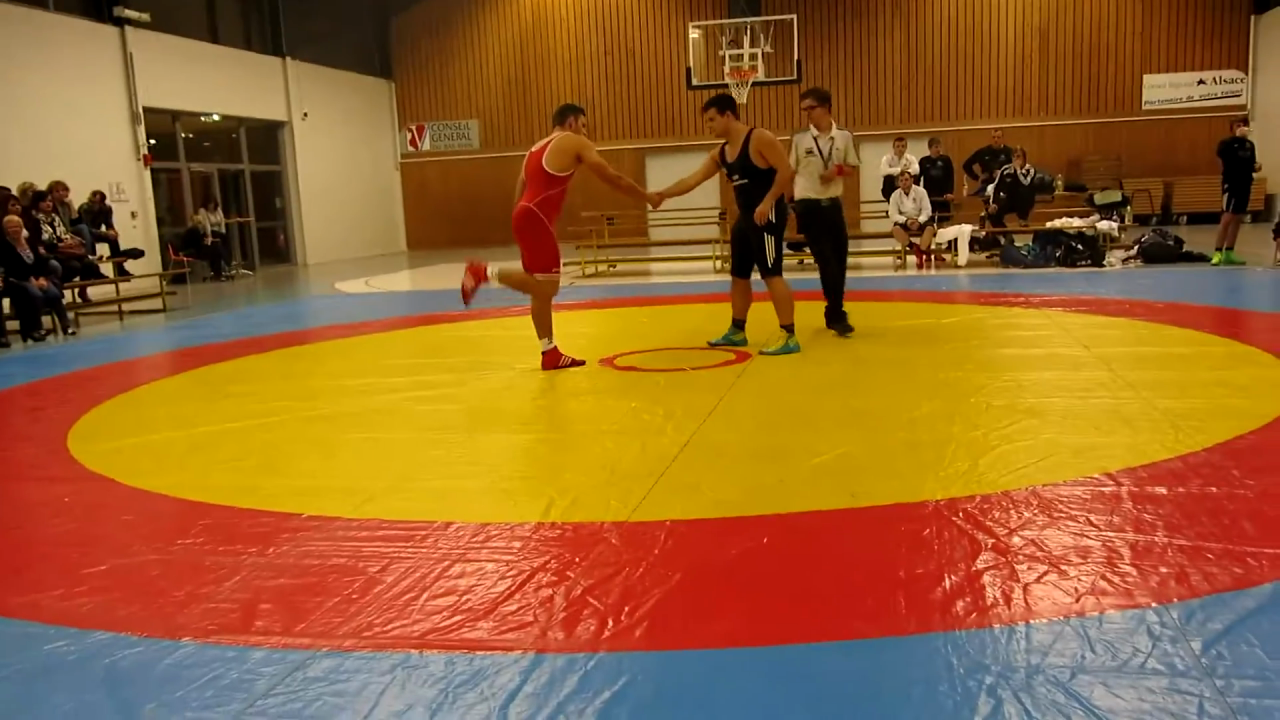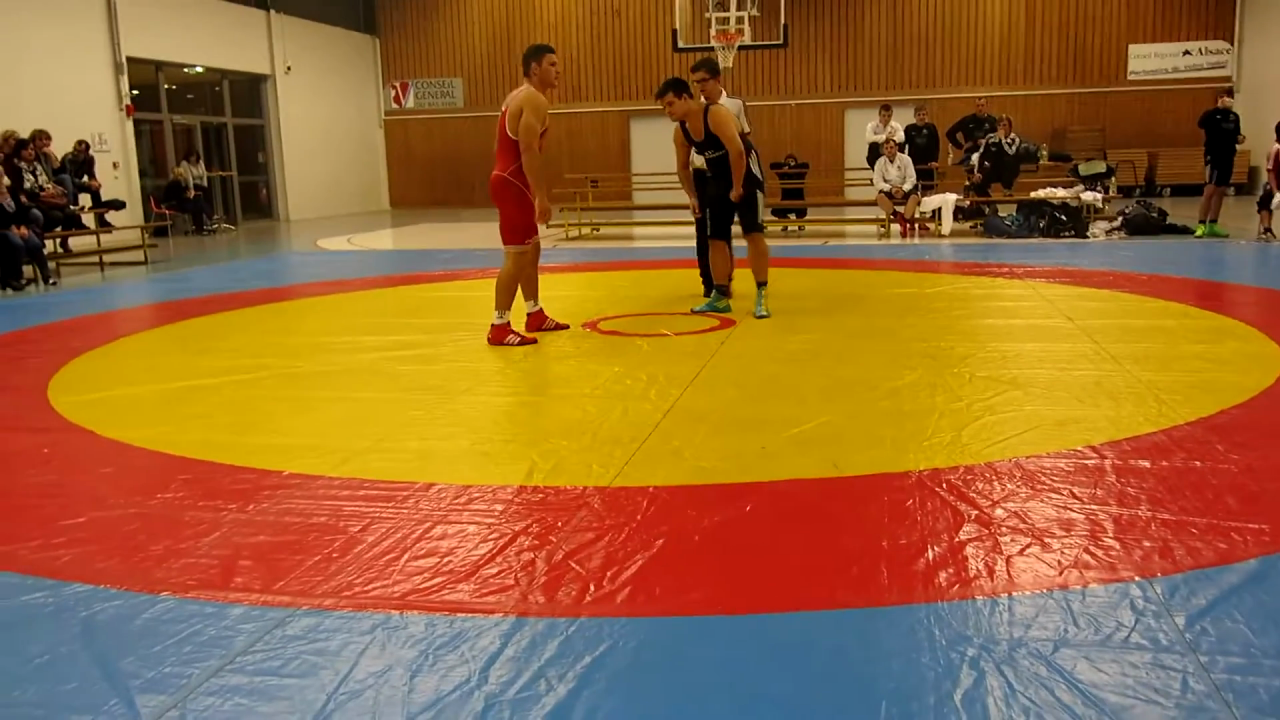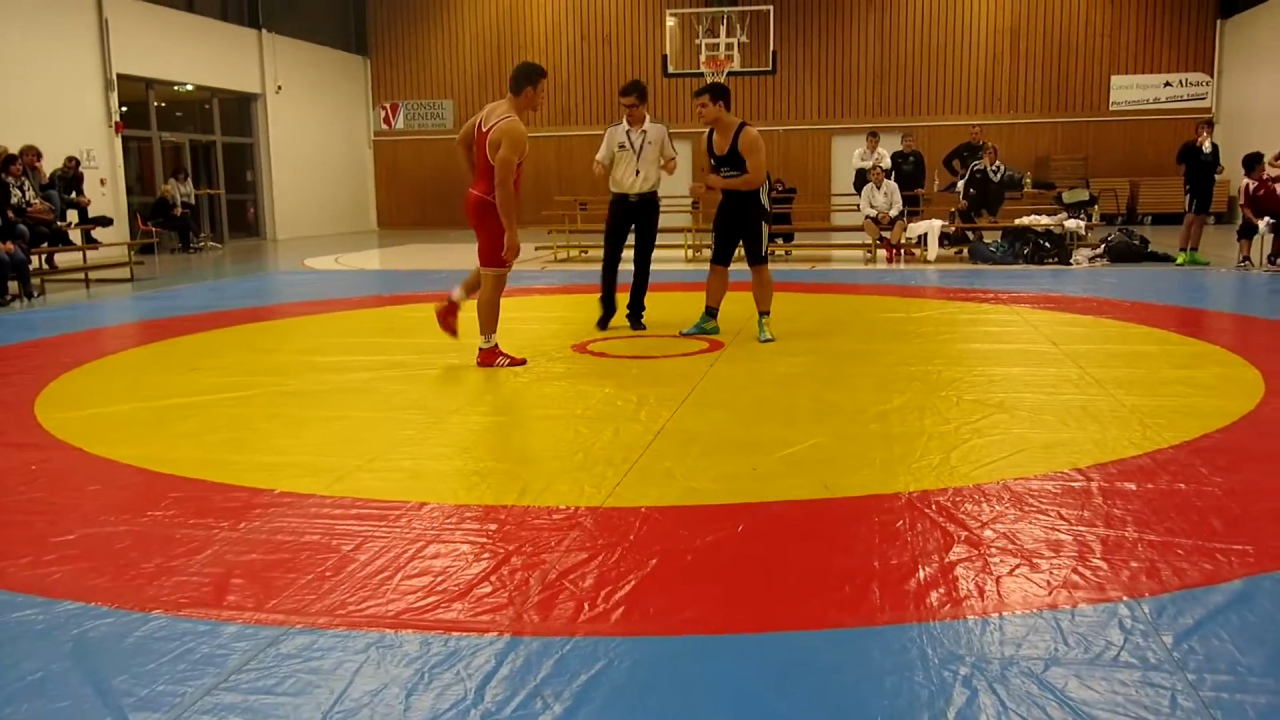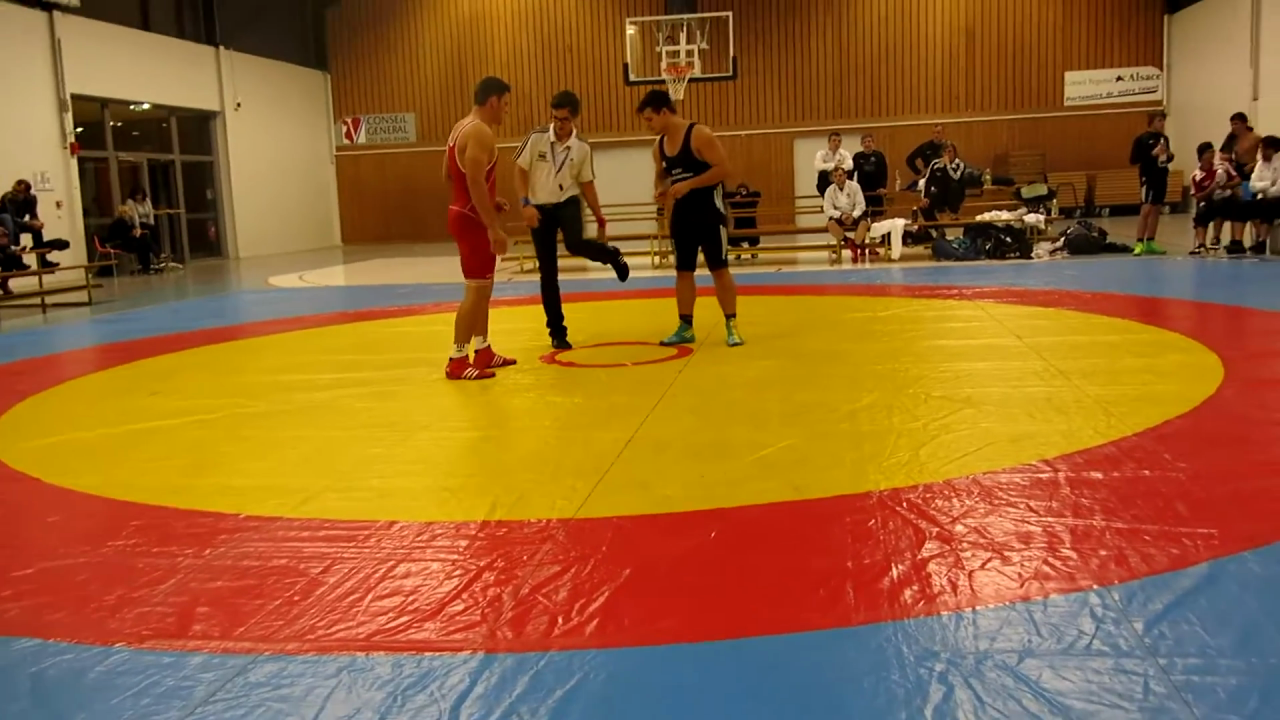
dt=0.7s
person 1, frame 1
left shoulder: (538, 148)
right shoulder: (574, 142)
left elbow: (520, 191)
right elbow: (612, 177)
right wrist: (646, 197)
left hip: (527, 218)
right hip: (536, 220)
left knee: (543, 289)
right knee: (547, 286)
left ankle: (550, 353)
right ankle: (484, 272)
person 1, frame 2
left shoulder: (517, 97)
right shoulder: (534, 100)
right elbow: (529, 150)
right wrist: (541, 196)
left hip: (507, 182)
right hip: (514, 185)
left knee: (531, 251)
right knee: (517, 257)
left ankle: (536, 316)
right ankle: (499, 329)
person 1, frame 3
left shoulder: (492, 109)
right shoulder: (514, 129)
left elbow: (462, 142)
right elbow: (503, 184)
right wrist: (511, 231)
left hip: (479, 198)
right hip: (491, 206)
left knee: (496, 270)
right knee: (494, 279)
left ankle: (453, 301)
right ankle: (487, 351)
person 1, frame 4
left shoulder: (461, 128)
right shoulder: (480, 132)
left elbow: (450, 176)
right elbow: (476, 182)
right wrist: (495, 226)
left hip: (463, 216)
right hip: (473, 220)
left knee: (480, 289)
right knee: (477, 292)
left ankle: (482, 352)
right ankle: (457, 361)
person 2, frame 1
left shoulder: (760, 138)
right shoulder: (719, 153)
left elbow: (786, 171)
right elbow: (693, 179)
left wrist: (768, 202)
right wrist: (663, 194)
left hip: (766, 215)
right hip: (745, 217)
left knee: (772, 275)
right knee: (739, 276)
left ankle: (789, 337)
right ankle: (737, 331)
person 2, frame 2
left shoulder: (716, 114)
right shoulder: (680, 132)
left elbow: (737, 150)
right elbow: (683, 168)
left wrist: (738, 186)
right wrist: (692, 197)
left hip: (746, 175)
right hip: (718, 179)
left knee: (754, 234)
right knee: (716, 239)
left ankle: (762, 295)
right ankle: (720, 297)
person 2, frame 3
left shoulder: (748, 136)
right shoulder: (708, 139)
left elbow: (756, 179)
left wrist: (721, 182)
right wrist: (704, 186)
left hip: (753, 206)
right hip: (728, 205)
left knee: (759, 266)
right knee: (717, 264)
left ankle: (764, 322)
right ankle: (709, 320)
person 2, frame 4
left shoulder: (700, 134)
right shoulder: (659, 146)
left elbow: (723, 168)
left wrist: (688, 184)
right wrist: (662, 189)
left hip: (708, 210)
right hip: (681, 212)
left knee: (719, 269)
right knee: (683, 271)
left ankle: (731, 325)
right ankle: (685, 328)
person 3, frame 1
left shoulder: (844, 137)
right shoulder: (800, 139)
left elbow: (853, 169)
right elbow: (790, 173)
left wrist: (838, 170)
left hip: (833, 205)
right hip: (808, 206)
left knee: (840, 262)
right knee: (827, 262)
left ankle: (833, 315)
right ankle: (838, 315)
person 3, frame 2
left shoulder: (735, 105)
left elbow: (745, 137)
right hip: (701, 173)
right knee: (703, 229)
left ankle: (725, 279)
right ankle: (709, 282)
person 3, frame 3
left shoulder: (659, 130)
right shoulder: (614, 132)
left elbow: (671, 160)
right elbow: (602, 164)
left wrist: (669, 165)
right wrist: (598, 168)
left hip: (648, 201)
right hip: (619, 200)
left knee: (642, 259)
right knee: (611, 256)
left ankle: (635, 312)
right ankle: (607, 307)
person 3, frame 4
left shoulder: (582, 148)
right shoulder: (536, 138)
left elbow: (587, 186)
right elbow: (521, 172)
left wrist: (601, 221)
right wrist: (526, 203)
left hip: (567, 203)
right hip: (540, 209)
left knee: (575, 244)
right knee: (548, 273)
left ankle: (613, 256)
right ankle: (557, 331)
